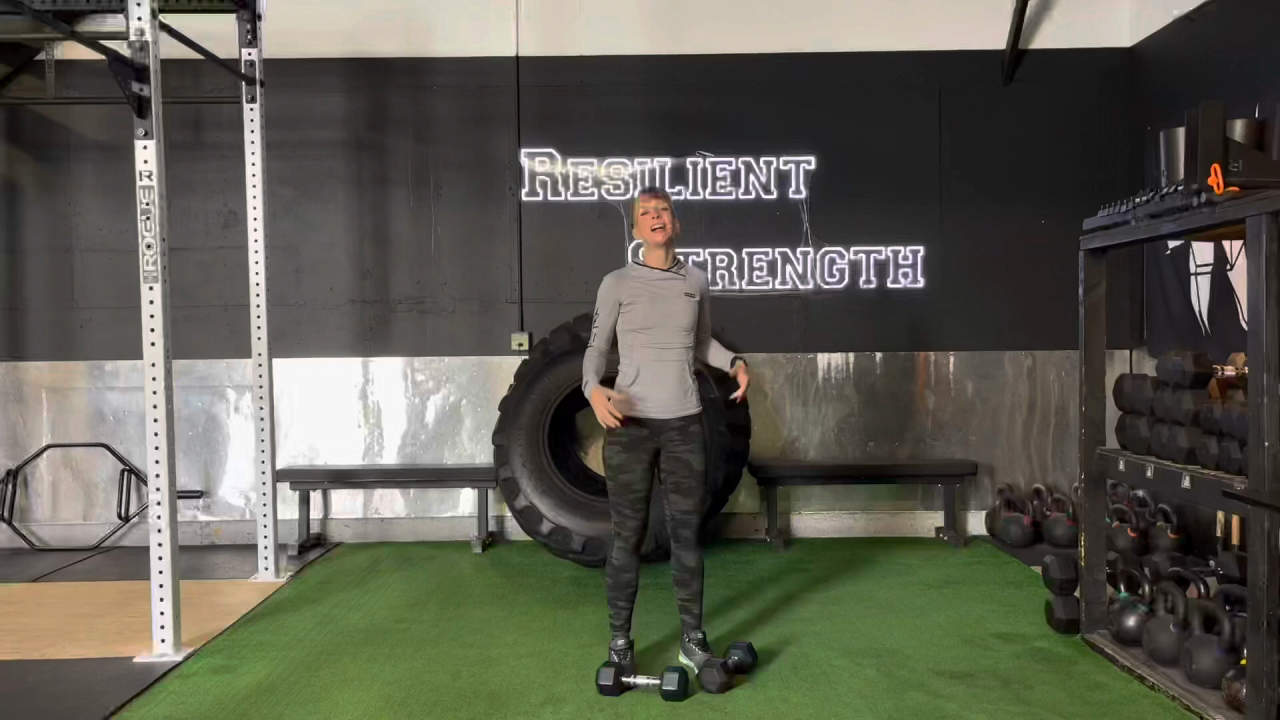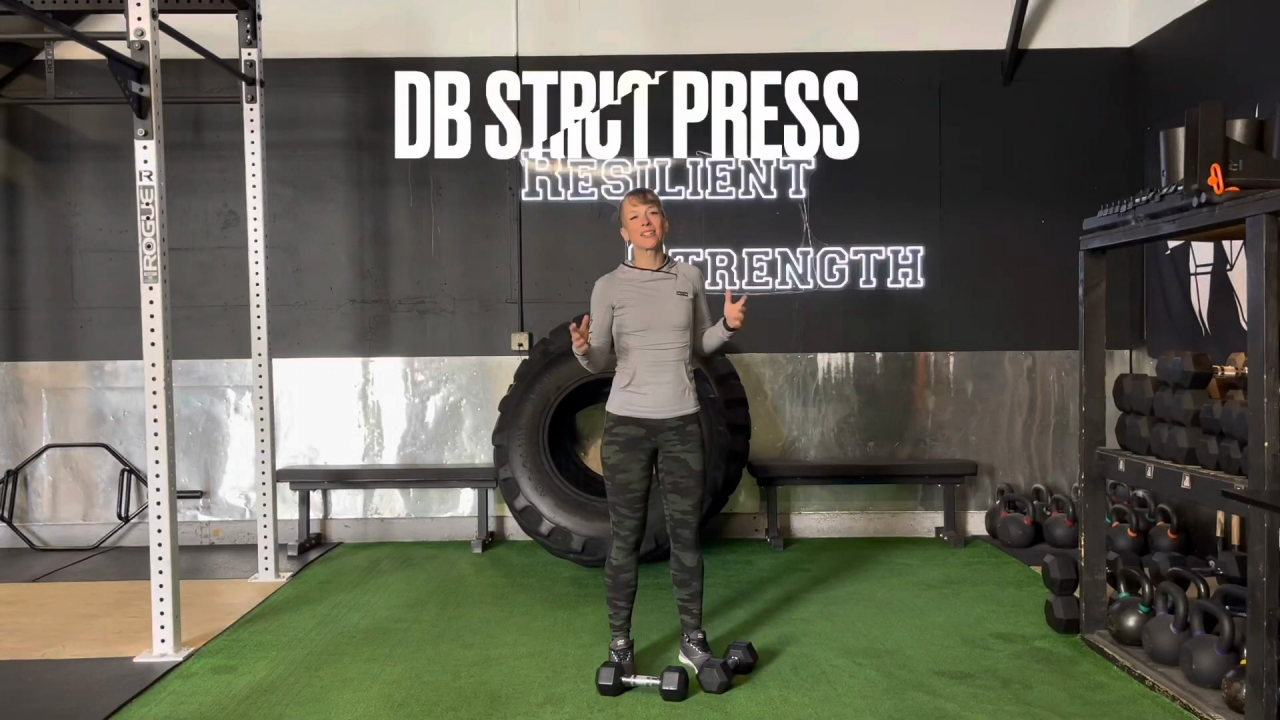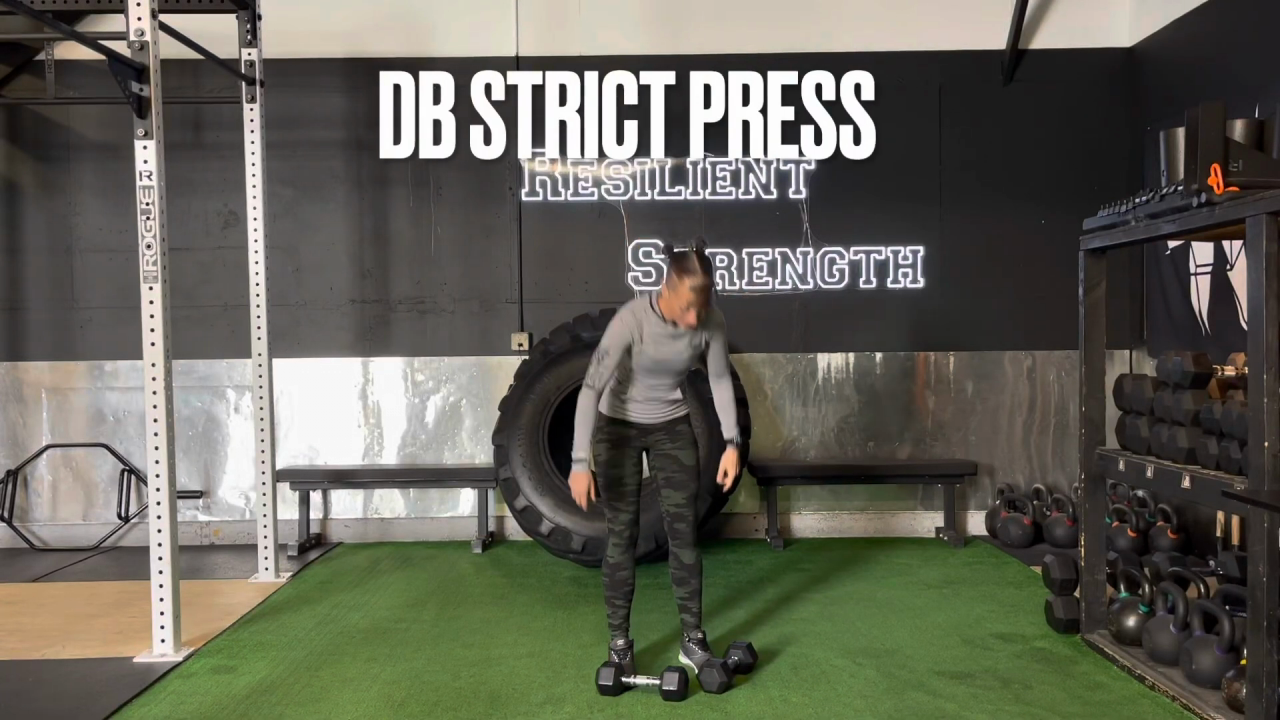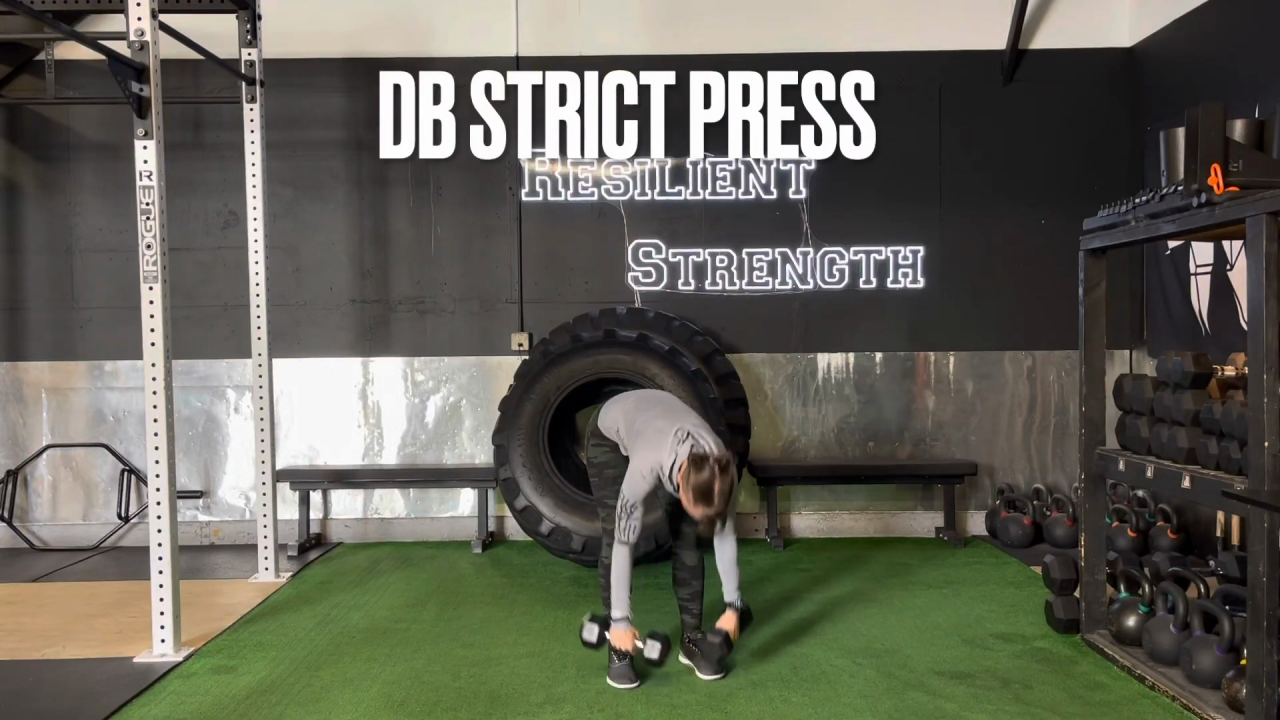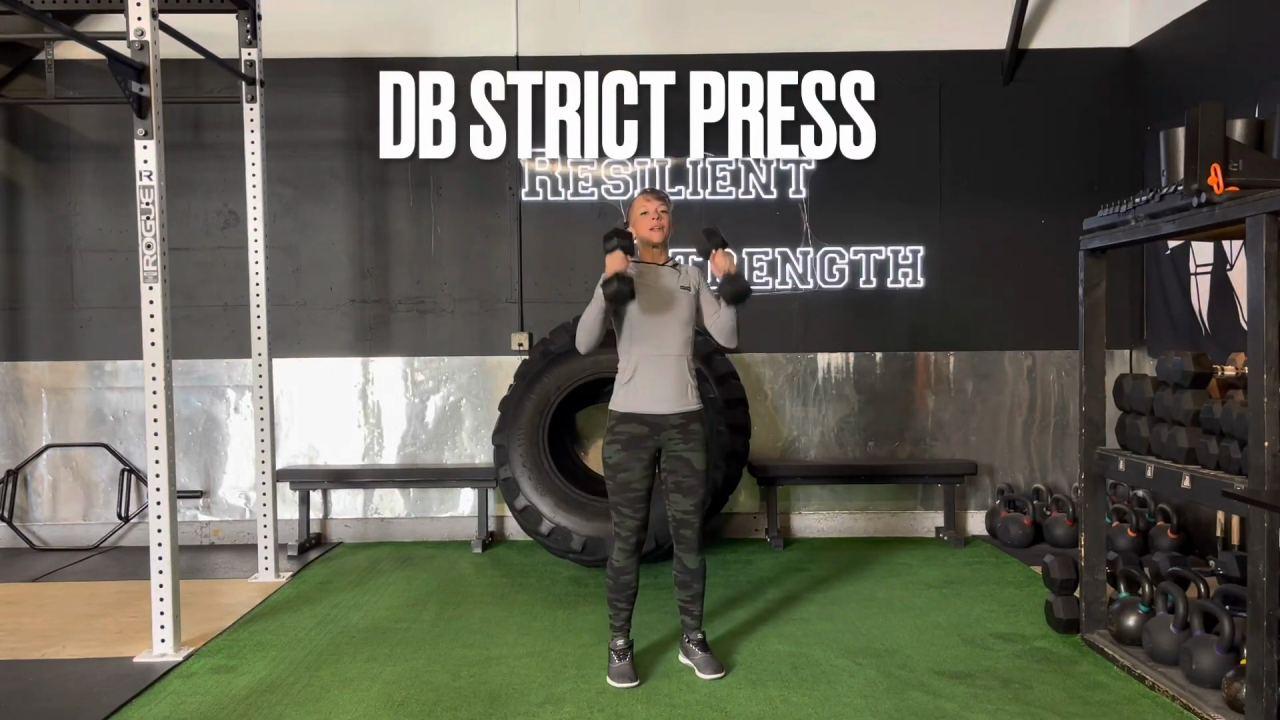
dt=1s
person 1, frame 1
left shoulder: (696, 280)
right shoulder: (617, 283)
right elbow: (596, 349)
left wrist: (733, 363)
right wrist: (595, 389)
left hip: (684, 423)
right hip: (631, 423)
left knee: (687, 533)
right knee: (627, 536)
left ankle: (693, 636)
right ankle: (619, 640)
person 1, frame 2
left shoulder: (689, 277)
right shoulder: (609, 286)
right elbow: (598, 358)
left wrist: (729, 325)
right wrist: (583, 346)
left hip: (681, 422)
right hip: (627, 423)
left knee: (686, 532)
right knee: (626, 536)
left ankle: (693, 636)
right ankle: (619, 640)
person 1, frame 3
left shoulder: (708, 319)
right shoulder: (632, 316)
left elbow: (720, 378)
right elbow: (591, 387)
left wrist: (731, 441)
right wrist: (581, 460)
left hip: (673, 426)
right hip: (620, 425)
left knee: (683, 529)
right knee: (620, 535)
left ankle: (693, 639)
right ankle: (618, 642)
person 1, frame 4
left shoulder: (718, 470)
right shoulder: (647, 464)
left elbow: (725, 535)
right elbow: (623, 543)
left wrist: (731, 605)
right wrist: (620, 619)
right hip: (611, 433)
left knee: (687, 539)
right knee: (616, 538)
left ankle: (693, 640)
right ankle: (619, 647)
person 1, frame 5
left shoulder: (692, 277)
right shoulder: (618, 276)
left elbow: (727, 339)
right elbow: (584, 344)
left wrist: (726, 284)
right wrist: (606, 284)
left hip: (685, 421)
right hip: (630, 421)
left knee: (689, 533)
right knee: (628, 536)
left ankle: (694, 640)
right ankle: (620, 645)
